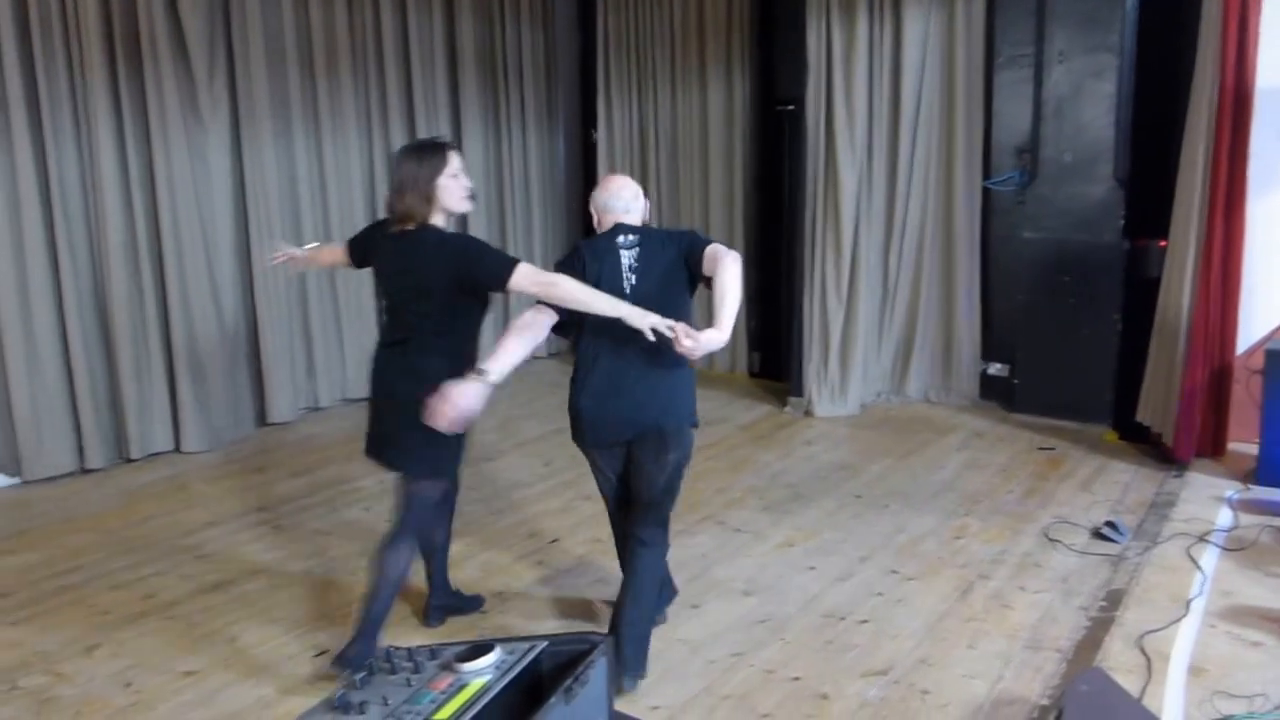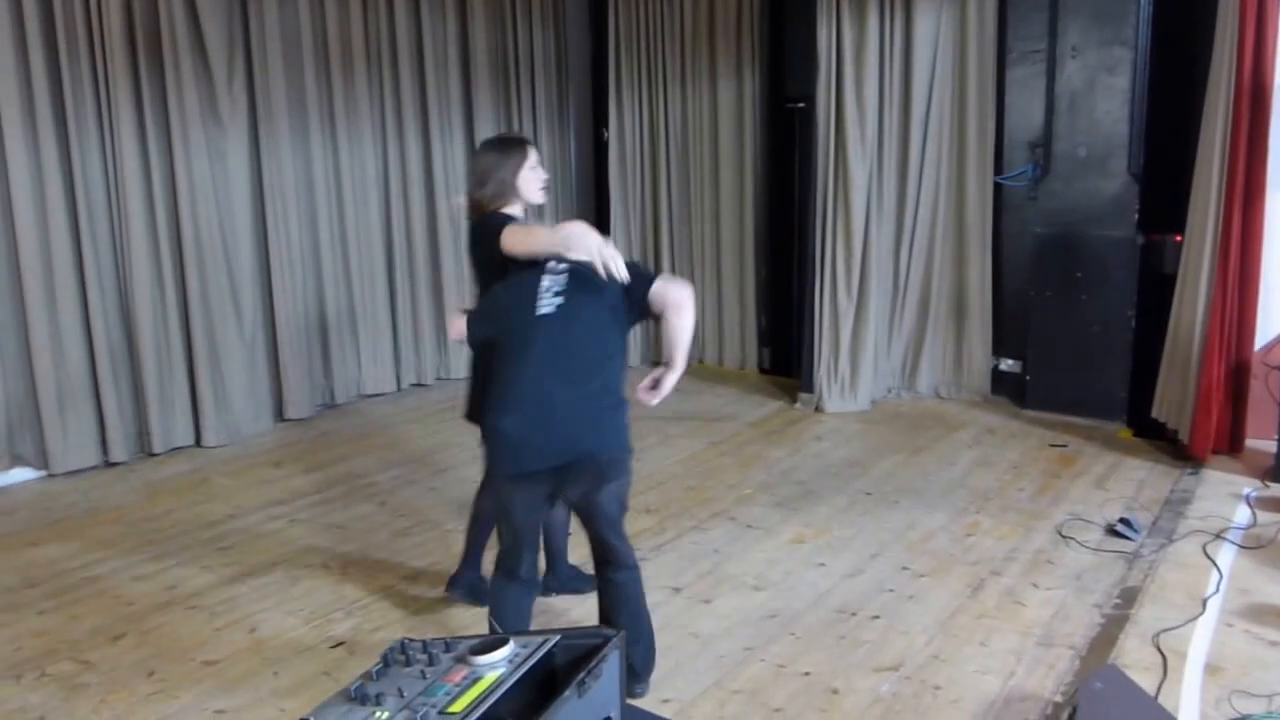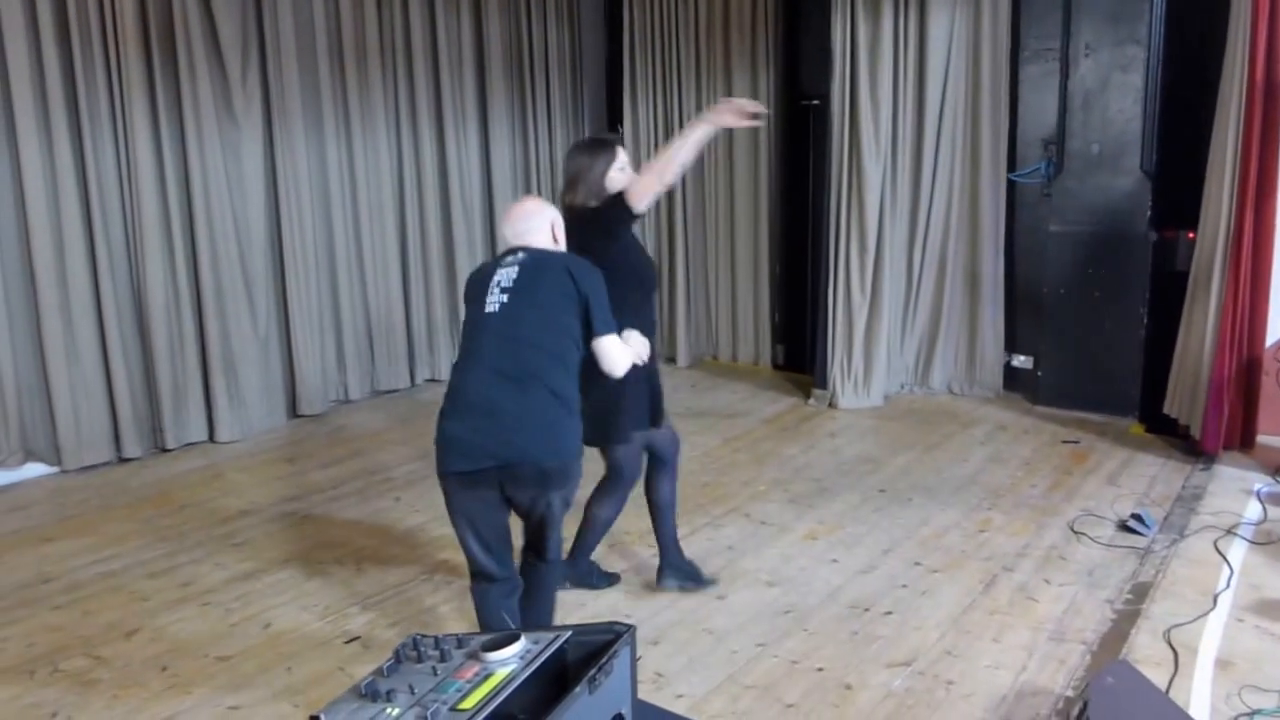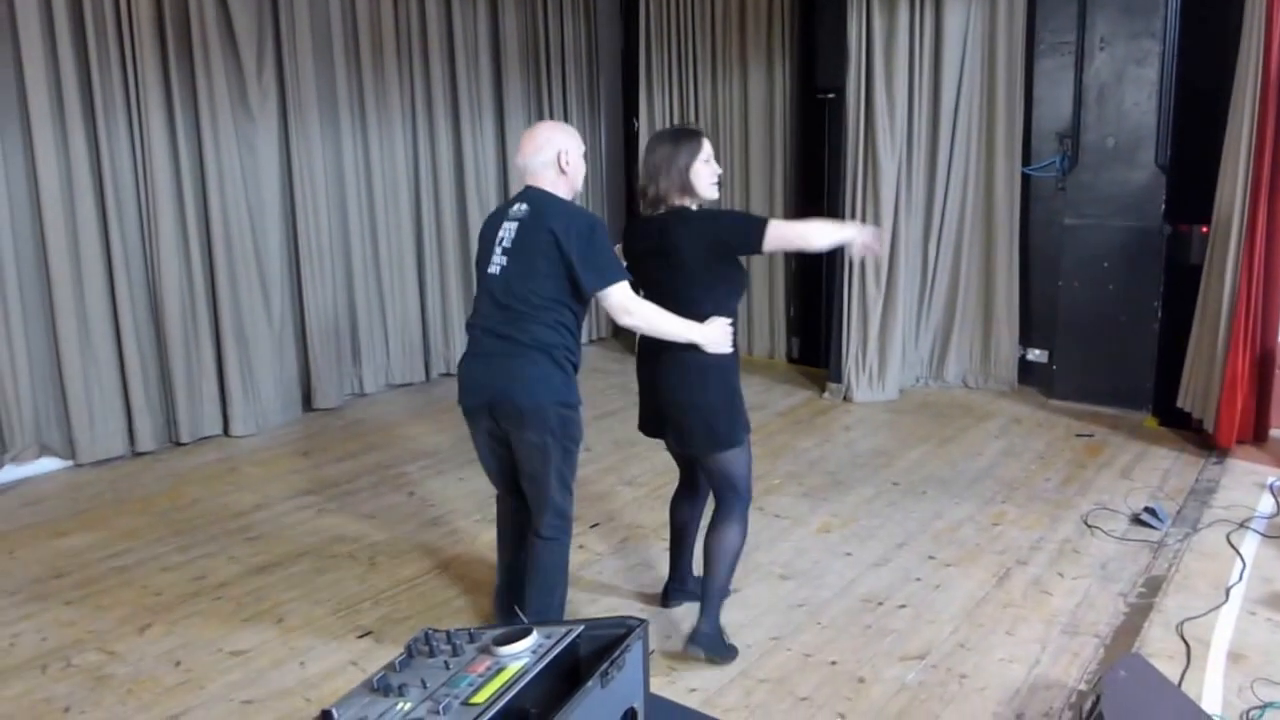
dt=0.5s
person 1, frame 1
left shoulder: (384, 238)
right shoulder: (456, 251)
left elbow: (336, 252)
right elbow: (543, 284)
left wrist: (301, 254)
right wrist: (628, 311)
left hip: (396, 385)
right hip: (431, 393)
left knee: (437, 491)
right knee: (414, 517)
left ankle: (441, 595)
right ankle: (362, 644)
person 1, frame 2
left shoulder: (489, 224)
right shoulder: (503, 228)
right elbow: (522, 240)
right wrist: (576, 240)
left ankle: (468, 574)
right ankle: (556, 570)
person 1, frame 3
left shoulder: (594, 229)
right shoulder: (596, 225)
right elbow: (653, 181)
right wrist: (708, 123)
left hip: (627, 366)
right hip: (610, 370)
left knee: (665, 451)
right knee: (625, 469)
left ankle: (673, 561)
right ankle: (574, 564)
person 1, frame 4
left shoulder: (642, 232)
right shoulder: (708, 227)
right elbow: (801, 234)
right wrist: (852, 231)
left hip: (663, 370)
right hip: (700, 376)
left knee: (695, 477)
right knee: (734, 496)
left ankle: (681, 580)
right ankle: (706, 626)
person 2, frame 1
left shoulder: (579, 260)
right shoulder: (678, 246)
left elbow: (535, 322)
right elbow: (726, 262)
left wrist: (480, 382)
right wrist: (718, 329)
left hip: (598, 415)
right hip: (667, 412)
left knee: (624, 515)
right knee: (650, 529)
left ankle: (651, 597)
right ankle: (626, 661)
person 2, frame 2
left shoulder: (513, 288)
right shoulder: (614, 280)
left elbow: (459, 329)
right elbow: (677, 295)
left wrist: (469, 318)
right wrist: (672, 369)
left hip: (520, 445)
right hip: (595, 444)
left knee: (515, 567)
right knee: (614, 555)
right ankle: (634, 670)
person 2, frame 3
left shoulder: (480, 279)
right shoulder: (578, 272)
right elbow: (613, 364)
right wrist: (630, 349)
left hip: (462, 442)
right hip: (544, 443)
left knee: (488, 570)
right knee: (544, 549)
person 2, frame 4
left shoulder: (497, 221)
right shoulder: (576, 225)
right elbow: (625, 310)
left wrist: (601, 262)
right wrist: (700, 334)
left hip: (478, 383)
right hip: (539, 390)
left knee: (512, 496)
right knee: (550, 515)
left ankle: (510, 612)
